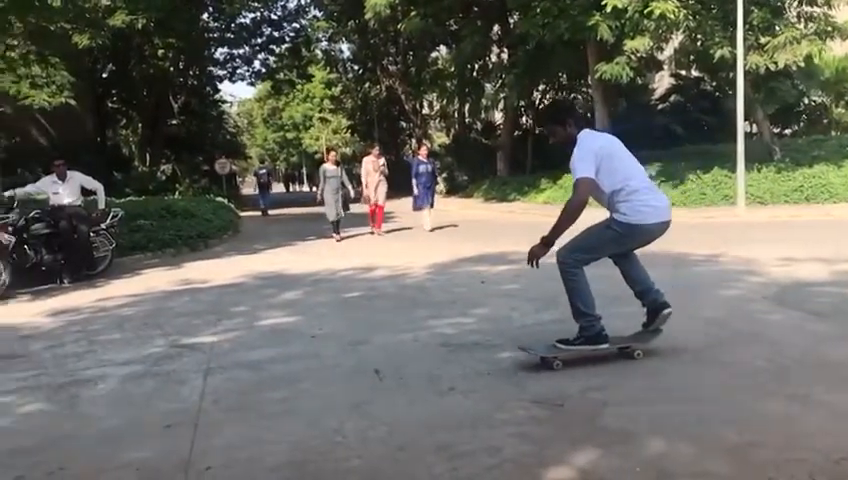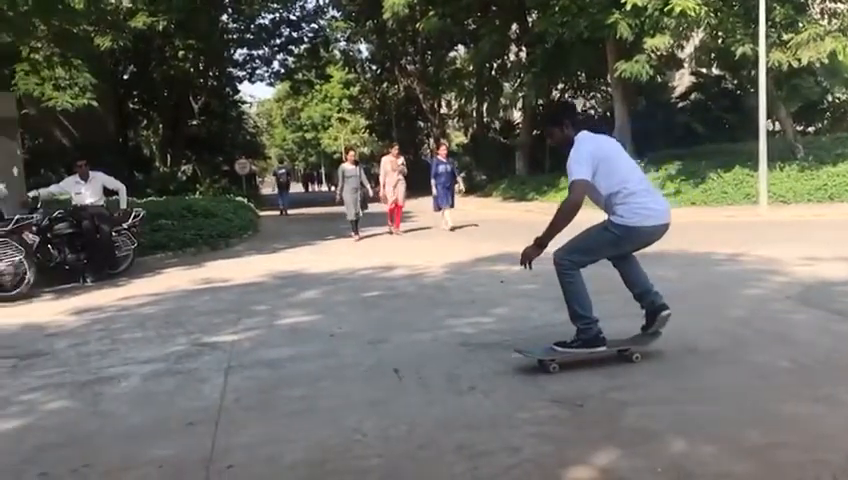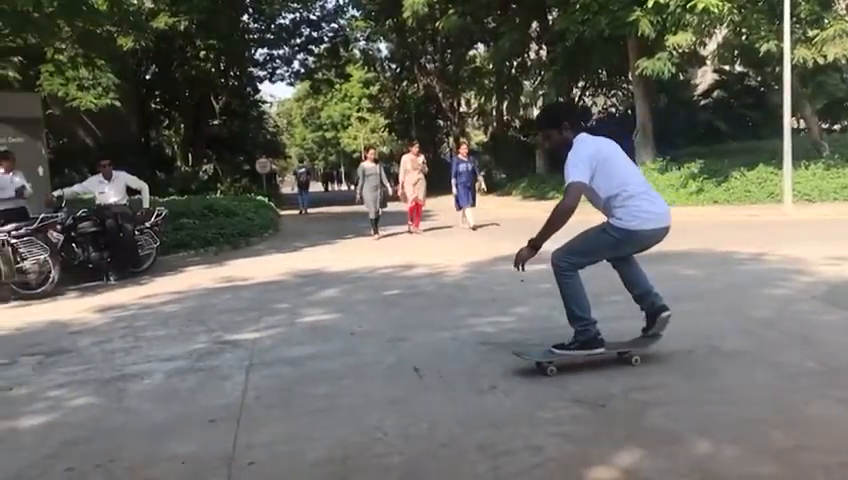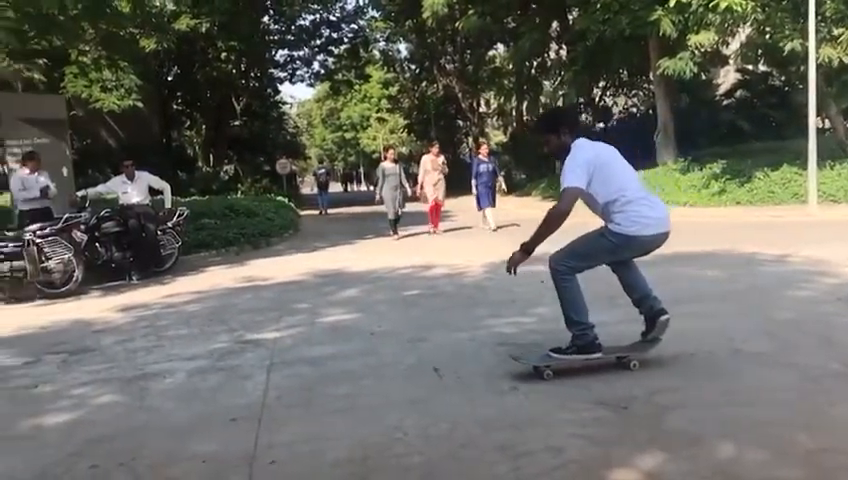
dt=0.4s
person 1, frame 1
left shoulder: (584, 148)
right shoulder: (604, 139)
left elbow: (579, 199)
left wrist: (546, 243)
left hip: (637, 218)
right hip: (661, 213)
left knee: (568, 258)
right knee: (618, 248)
left ankle: (592, 332)
right ankle: (655, 303)
person 1, frame 2
left shoulder: (581, 150)
right shoulder: (603, 141)
left elbow: (574, 201)
left wrist: (540, 243)
left hip: (635, 221)
right hip: (660, 216)
left knee: (565, 260)
right knee: (616, 250)
left ankle: (589, 334)
right ankle: (654, 305)
person 1, frame 3
left shoulder: (579, 153)
right shoulder: (602, 144)
left elbow: (569, 204)
left wrist: (533, 246)
left hip: (635, 224)
right hip: (660, 219)
left knee: (563, 261)
right knee: (616, 251)
left ankle: (587, 336)
right ankle: (654, 307)
person 1, frame 4
left shoulder: (577, 158)
right shoulder: (601, 148)
left elbow: (562, 209)
left wrist: (526, 249)
left hip: (634, 229)
right hip: (659, 224)
left knee: (561, 264)
right knee: (616, 254)
left ankle: (585, 341)
right ankle: (653, 310)
